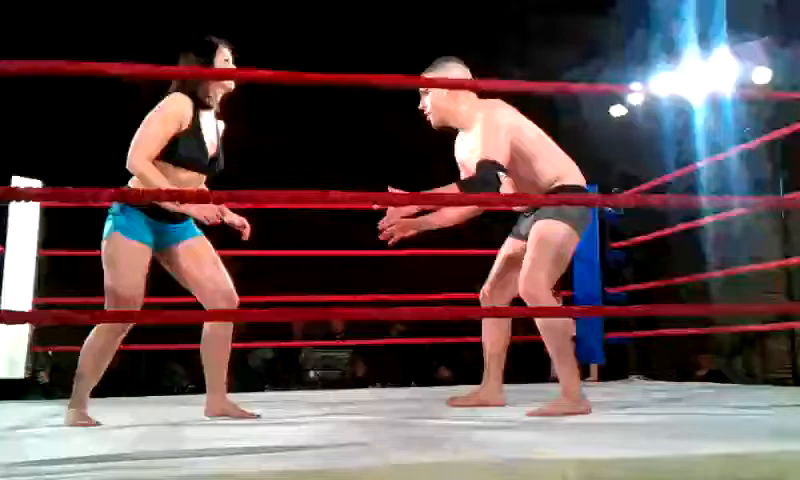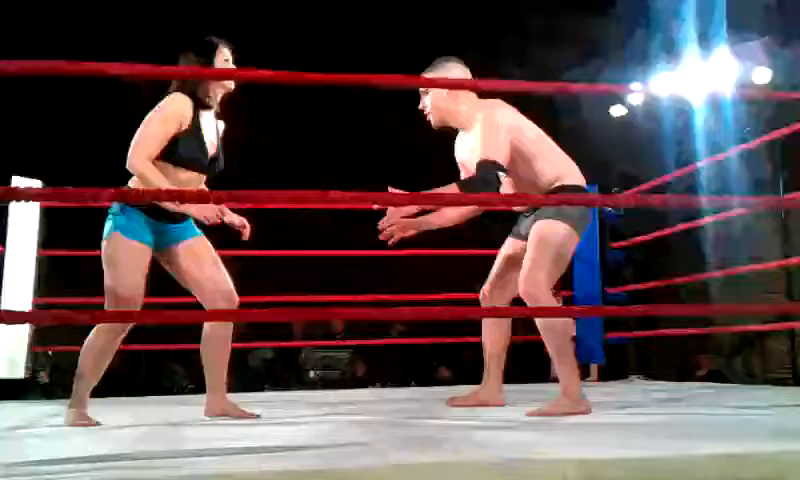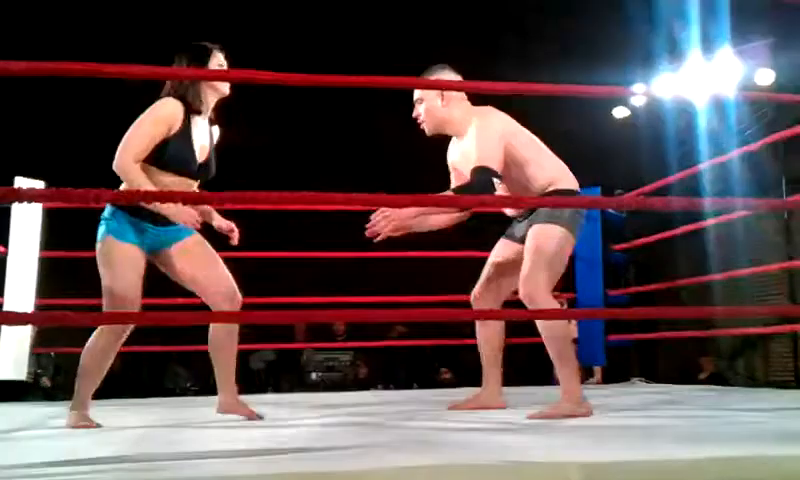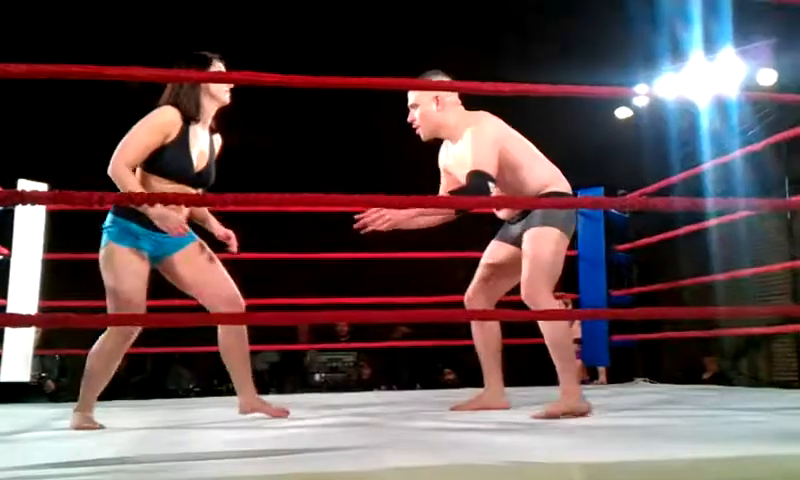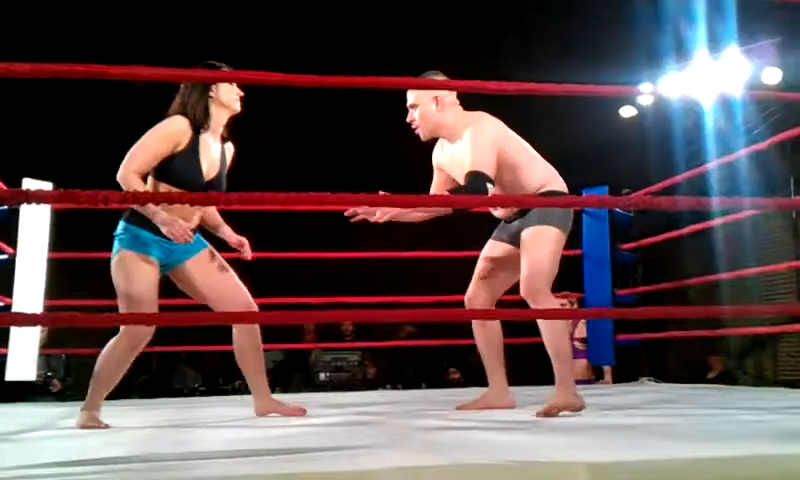
dt=0.1s
person 1, frame 1
left shoulder: (217, 124)
right shoulder: (178, 105)
right elbow: (136, 161)
left wrist: (225, 214)
right wrist: (185, 203)
left hip: (178, 226)
right hip: (135, 216)
left knee: (225, 299)
right knee: (122, 315)
left ankle: (217, 399)
right ankle: (76, 405)
person 1, frame 2
left shoulder: (217, 123)
right shoulder: (178, 104)
right elbow: (136, 161)
left wrist: (225, 214)
right wrist: (185, 202)
left hip: (178, 226)
right hip: (135, 216)
left knee: (225, 299)
right knee: (122, 315)
left ankle: (217, 400)
right ankle: (76, 404)
person 1, frame 3
left shoulder: (211, 131)
right shoulder: (169, 110)
right elbow: (126, 162)
left wrist: (215, 218)
right wrist: (169, 206)
left hip: (171, 230)
right hip: (127, 222)
left knee: (228, 299)
right knee: (121, 319)
left ankle: (229, 397)
right ankle: (78, 407)
person 1, frame 4
left shoulder: (215, 139)
right shoulder: (168, 117)
right elbow: (118, 167)
left wrist: (216, 227)
right wrist: (156, 211)
left hip: (173, 236)
right hip: (129, 228)
left knee: (231, 304)
right knee: (126, 324)
left ankle: (248, 397)
right ankle: (83, 408)
person 1, frame 5
left shoulder: (227, 148)
right shoulder: (179, 127)
right elbow: (127, 174)
left wrist: (227, 233)
right wrist: (159, 217)
left hip: (186, 243)
right hip: (140, 235)
left knee: (245, 310)
right knee: (138, 330)
left ankle: (263, 399)
right ankle: (90, 407)
person 2, frame 1
left shoulder: (492, 116)
right shoulder: (463, 143)
left elbow: (487, 183)
right elbow: (474, 202)
left wrist: (417, 201)
right wrist: (419, 223)
left hip: (564, 199)
right hip: (532, 212)
left knee: (532, 288)
right knee: (492, 296)
left ankle: (573, 395)
right ankle: (491, 388)
person 2, frame 2
left shoulder: (492, 116)
right shoulder: (463, 143)
left elbow: (487, 182)
right elbow: (473, 201)
left wrist: (417, 201)
right wrist: (419, 223)
left hip: (563, 199)
right hip: (532, 212)
left knee: (532, 288)
right knee: (492, 295)
left ankle: (573, 395)
right ankle: (491, 389)
person 2, frame 3
left shoulder: (486, 122)
right shoulder: (455, 149)
left elbow: (482, 189)
right elbow: (461, 209)
left wrist: (414, 207)
right wrist: (407, 225)
left hip: (557, 203)
right hip: (524, 217)
left knee: (533, 290)
right knee: (483, 298)
left ankle: (573, 397)
right ankle: (491, 391)
person 2, frame 4
left shoulder: (481, 128)
right shoulder: (448, 153)
left elbow: (478, 192)
right elbow: (451, 208)
left wrist: (411, 208)
right wrist: (398, 221)
left hip: (549, 205)
right hip: (516, 219)
left knee: (534, 293)
right knee: (477, 299)
left ankle: (572, 395)
right ankle: (493, 392)
person 2, frame 5
left shoulder: (481, 128)
right shoulder: (443, 152)
left elbow: (476, 191)
right elbow: (437, 205)
left wrist: (405, 205)
right wrist: (386, 211)
left hip: (546, 204)
right hip: (511, 219)
left knee: (533, 289)
right knee: (477, 299)
left ankle: (567, 391)
right ankle: (498, 391)
